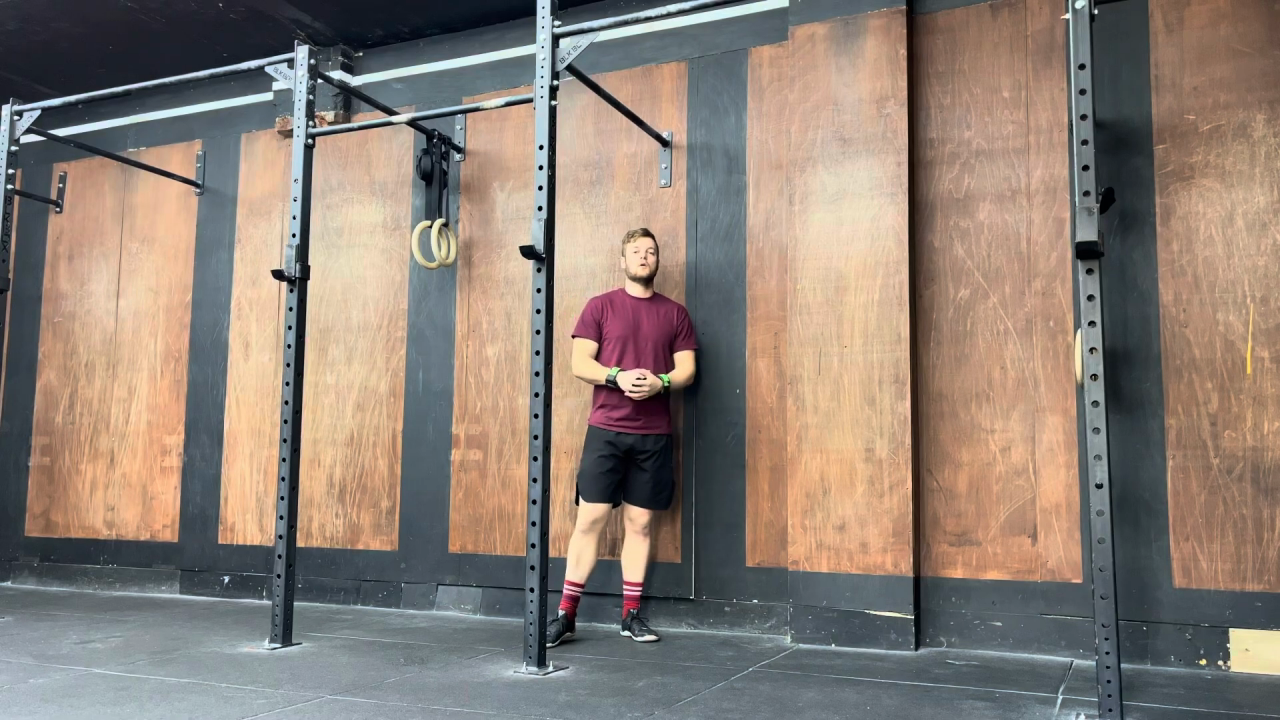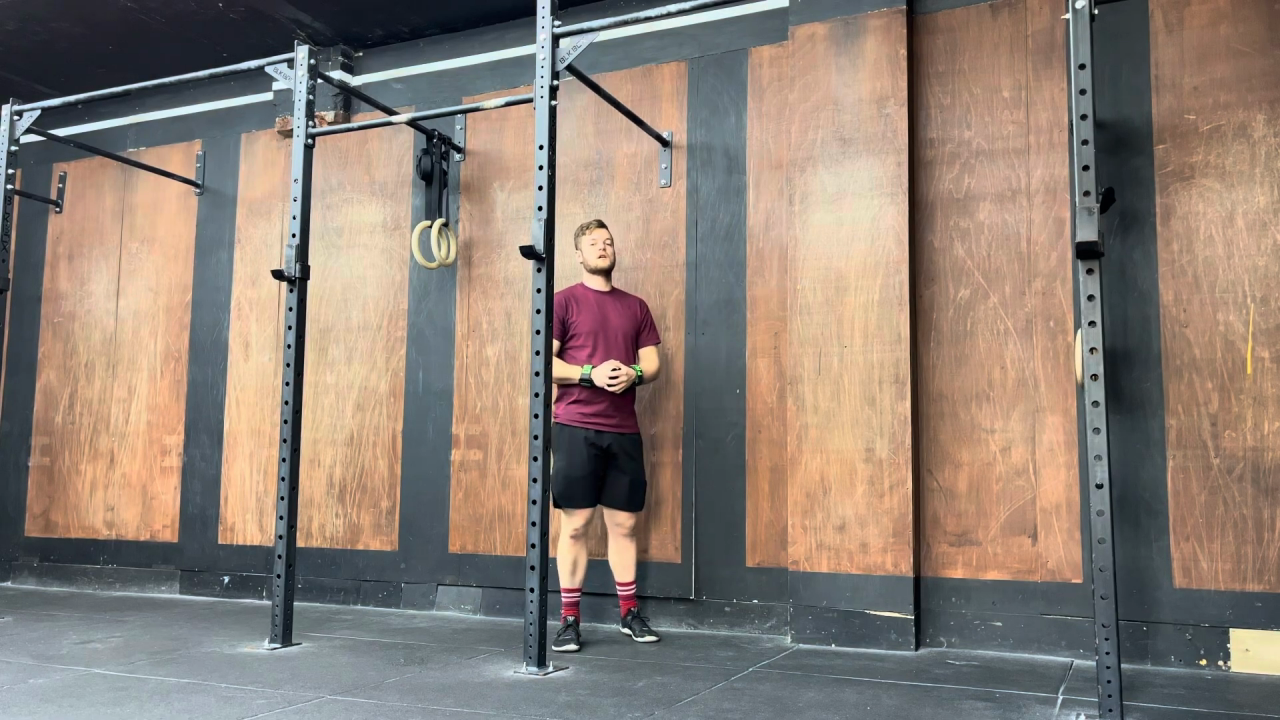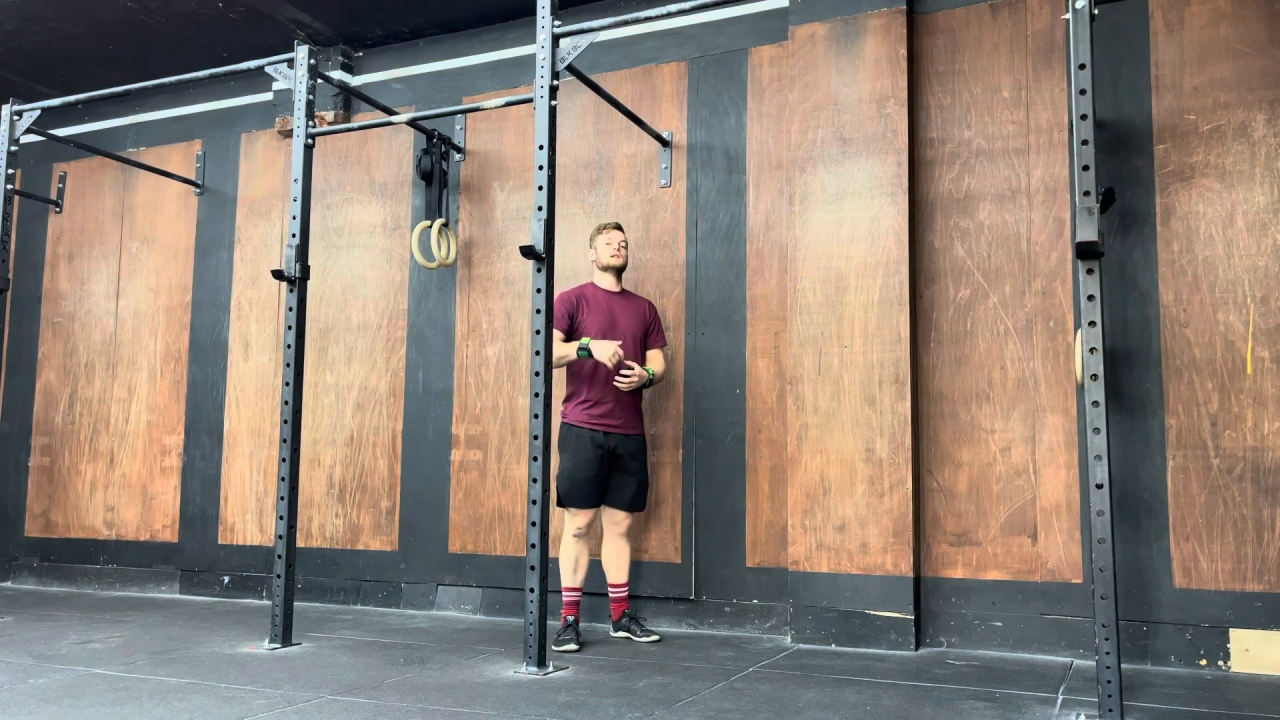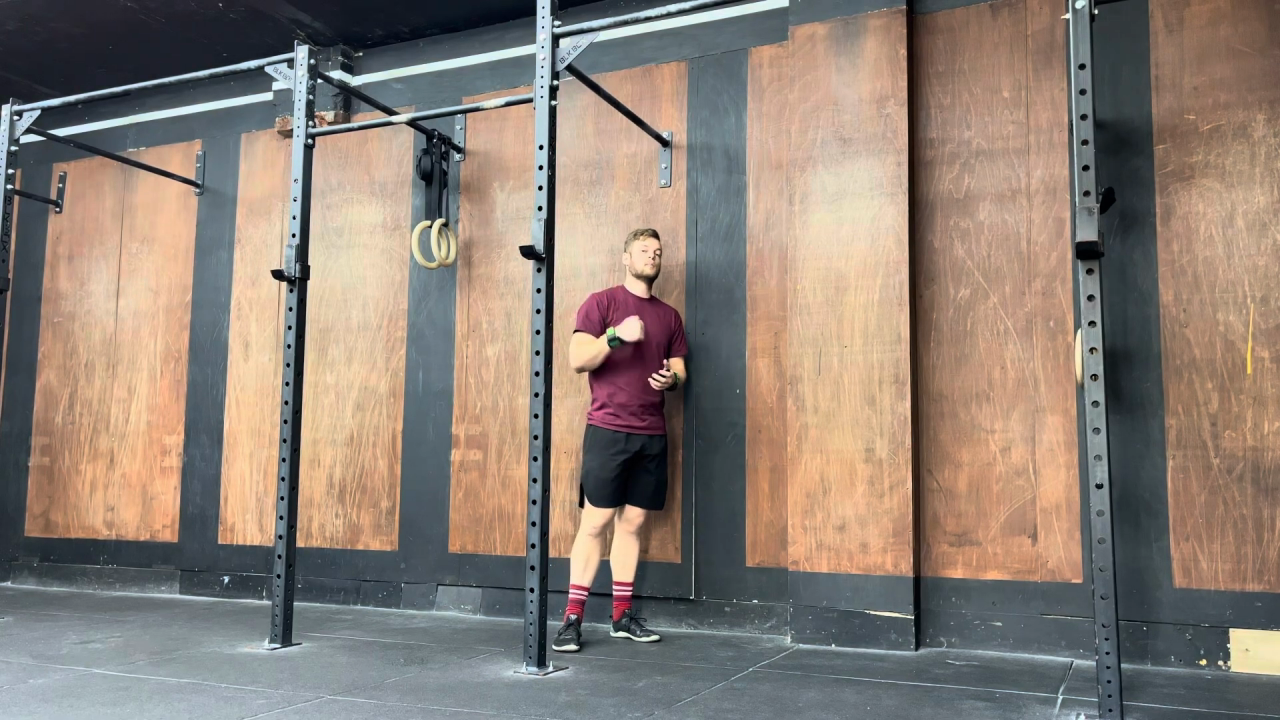
dt=1s
person 1, frame 1
left shoulder: (675, 312)
right shoulder: (600, 306)
left elbow: (687, 368)
right elbow: (580, 362)
left wrist: (661, 382)
right wrist: (617, 376)
left hip: (654, 434)
right hip: (607, 429)
left knee: (640, 523)
right knee: (590, 518)
left ankle: (631, 614)
right ankle: (565, 613)
person 1, frame 2
left shoulder: (635, 306)
right shoulder: (563, 301)
left elbow: (653, 362)
left wrist: (635, 374)
right wrist: (589, 373)
left hip: (624, 431)
right hip: (575, 429)
left knee: (624, 523)
right knee: (575, 524)
left ankle: (630, 613)
right ankle: (570, 619)
person 1, frame 3
left shoulder: (643, 307)
right shoulder: (573, 300)
left elbow: (659, 363)
right elbow: (548, 352)
left wrist: (645, 375)
right wrist: (588, 346)
left hip: (629, 432)
right hip: (583, 428)
left knee: (619, 524)
right knee: (578, 524)
left ankle: (621, 615)
right ankle: (569, 619)
person 1, frame 4
left shoulder: (669, 315)
right shoulder: (601, 302)
left elbow: (680, 370)
right elbow: (578, 358)
left wrist: (672, 378)
right wrist: (617, 336)
left hip: (652, 434)
right hip: (609, 429)
left knee: (632, 522)
right knee: (596, 521)
left ankle: (622, 615)
right ankle: (572, 617)
